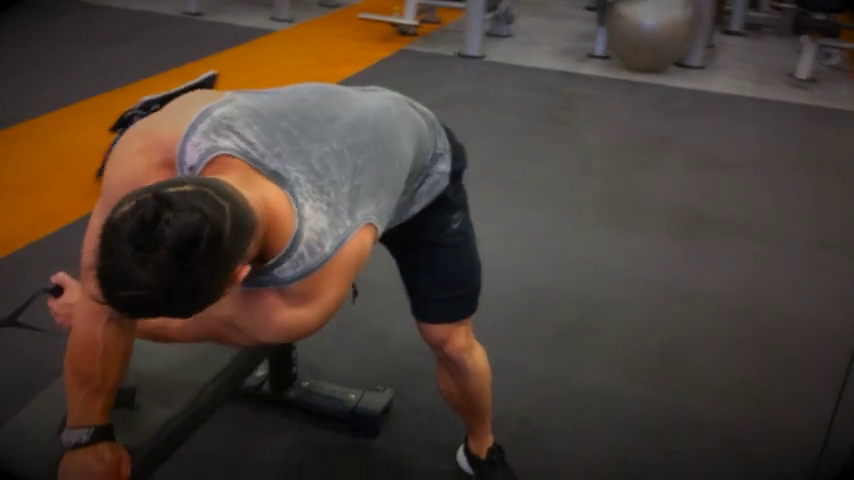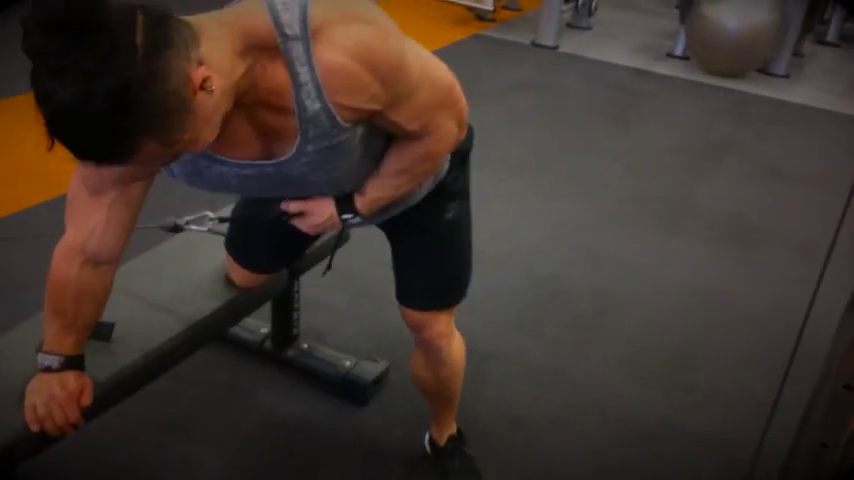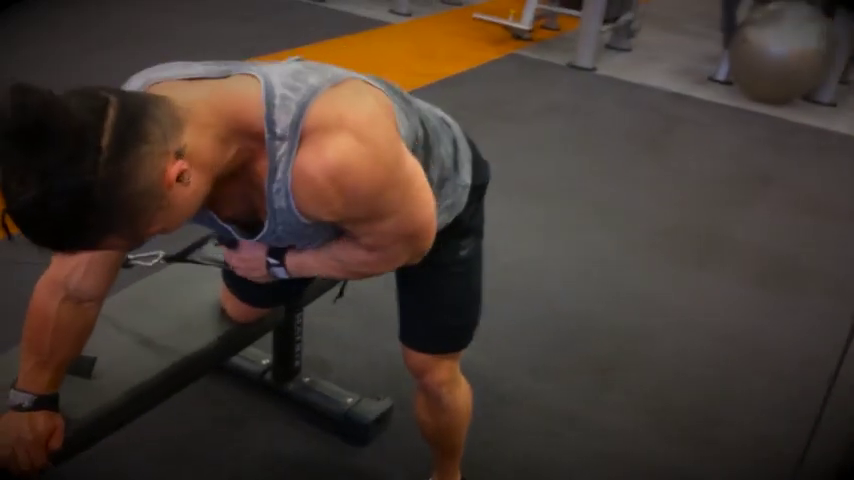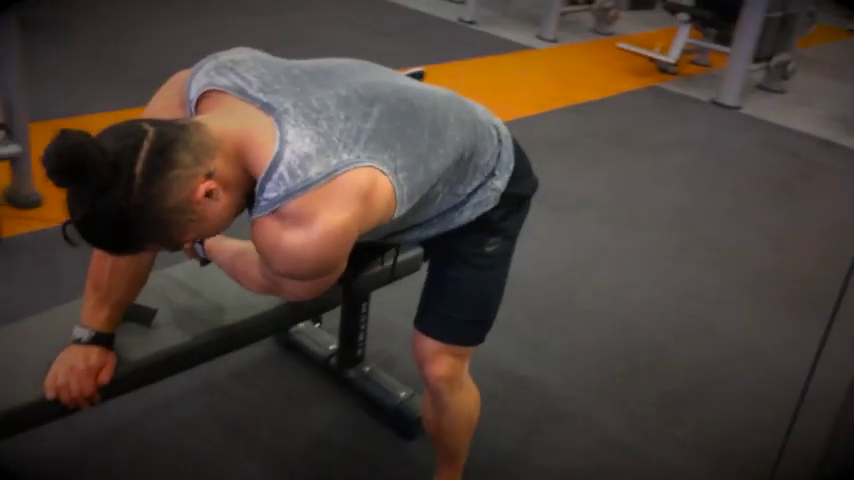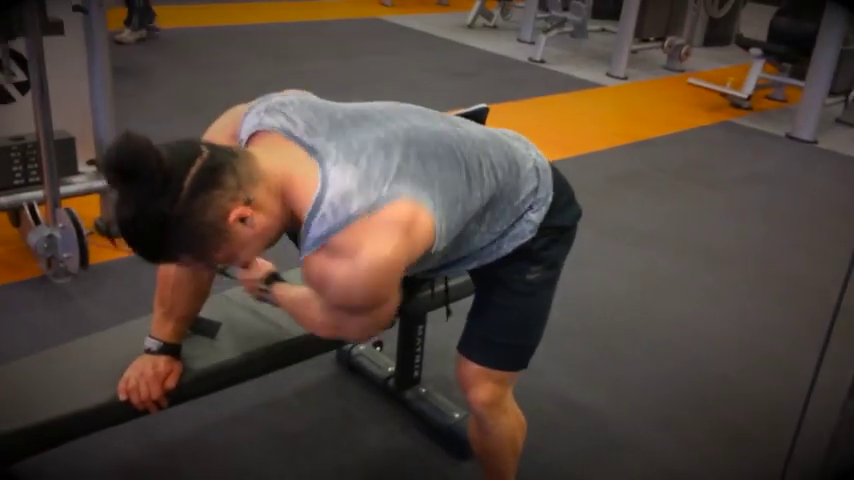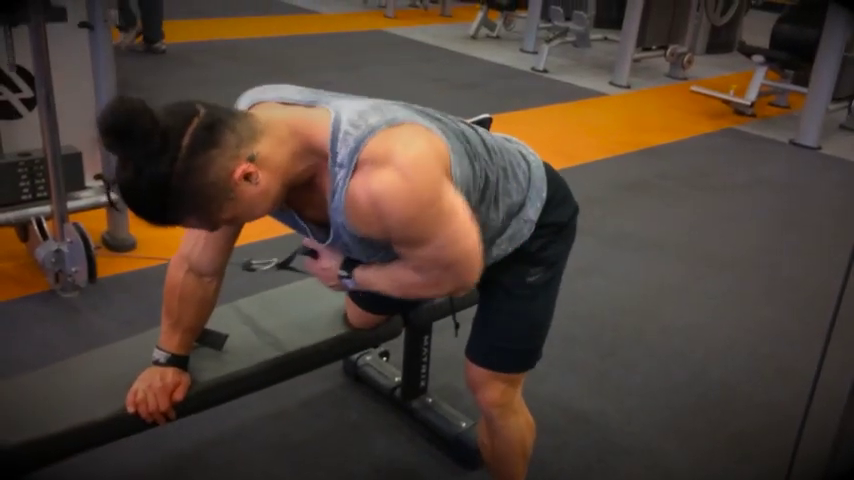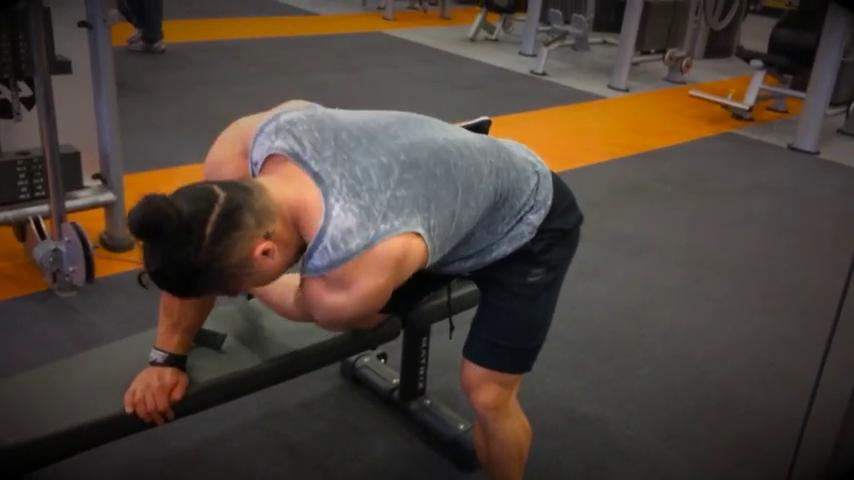
dt=0.7s
person 1, frame 1
right shoulder: (150, 153)
left elbow: (215, 323)
right elbow: (103, 300)
left wrist: (106, 312)
right wrist: (87, 434)
left hip: (421, 172)
right hip: (334, 143)
left knee: (450, 341)
person 1, frame 2
left shoulder: (339, 50)
right shoulder: (127, 104)
left elbow: (444, 121)
right elbow: (89, 250)
left wrist: (350, 206)
right wrist: (58, 361)
left hip: (421, 171)
left knee: (430, 326)
right knee: (243, 277)
left ankle: (445, 436)
person 1, frame 3
left shoulder: (332, 154)
right shoulder: (121, 145)
left elbow: (409, 240)
right elbow: (72, 286)
left wrist: (280, 263)
left hip: (435, 194)
left knee: (431, 370)
right knee: (240, 309)
person 1, frame 4
left shoulder: (308, 225)
right shoulder: (186, 97)
left elbow: (287, 282)
right elbow: (133, 225)
left wrist: (206, 247)
right wrist: (92, 336)
left hip: (480, 190)
right hip: (407, 149)
left knee: (439, 365)
right knee: (295, 278)
person 1, frame 5
left shoulder: (355, 254)
right shoulder: (237, 135)
left elbow: (350, 322)
right elbow: (190, 256)
left wrist: (269, 288)
right wrist: (161, 345)
left hip: (527, 216)
right hip: (455, 185)
left knee: (483, 391)
right knee: (357, 305)
person 1, frame 6
left shoulder: (385, 182)
right shoulder: (231, 144)
left elbow: (459, 272)
right elbow: (197, 265)
left wrist: (349, 273)
right wrist: (169, 358)
left hip: (526, 219)
right hip: (427, 223)
left knee: (491, 391)
right knee: (361, 317)
person 1, frame 7
left shoulder: (350, 282)
right shoulder: (242, 146)
left elbow: (305, 305)
right elbow: (197, 252)
left wrist: (249, 285)
right wrist: (167, 357)
left hip: (529, 221)
right hip: (454, 192)
left knee: (486, 395)
